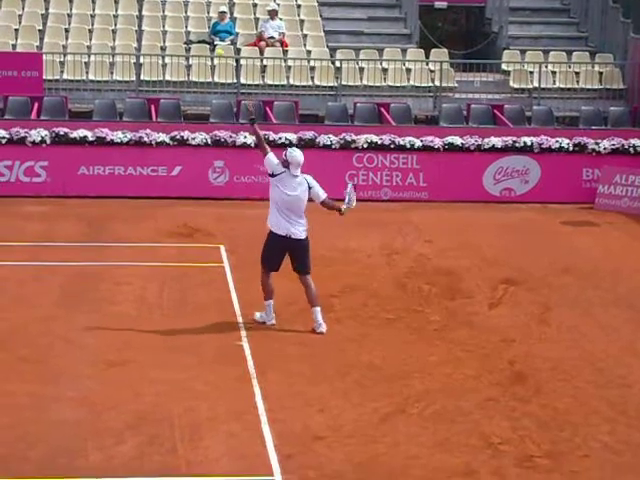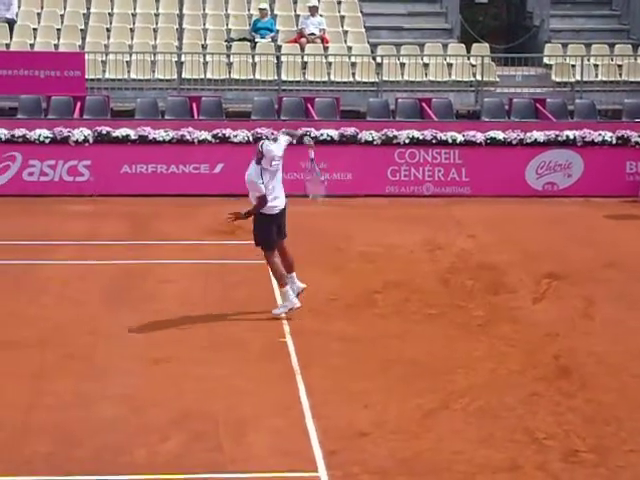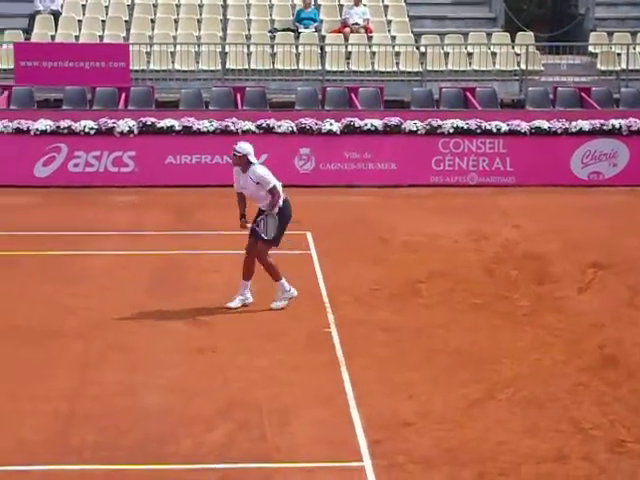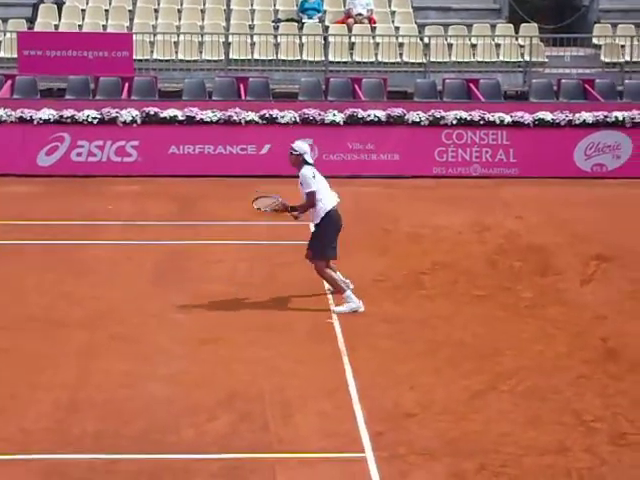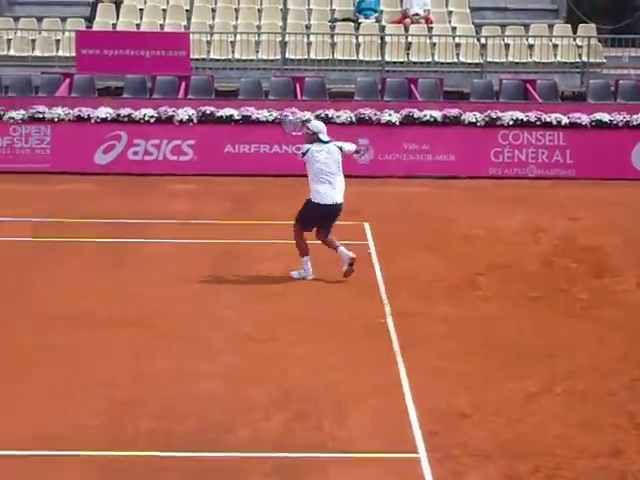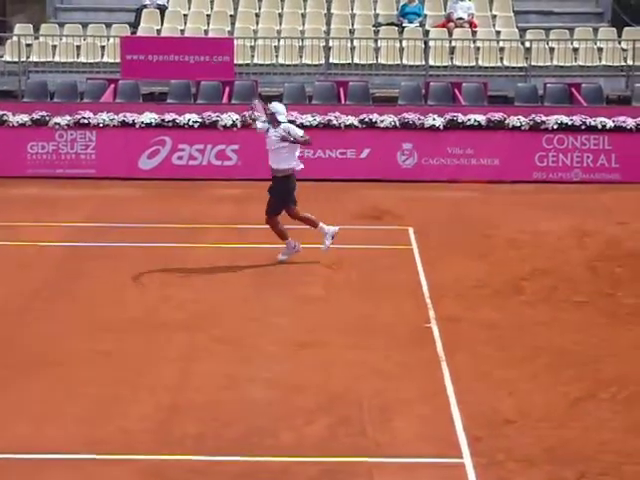
dt=0.7s
person 1, frame 1
left shoulder: (277, 172)
right shoulder: (307, 181)
left elbow: (262, 145)
right elbow: (326, 202)
left wrist: (252, 121)
right wrist: (340, 208)
left hip: (277, 235)
right hip: (300, 237)
left knee: (266, 272)
right knee: (305, 278)
left ankle: (269, 315)
right ankle: (319, 322)
person 1, frame 2
left shoulder: (254, 176)
right shoulder: (275, 153)
left elbow: (262, 203)
right elbow: (286, 134)
left wrist: (245, 215)
right wrist: (300, 138)
left hip: (266, 214)
right hip: (280, 208)
left knee: (271, 255)
right knee: (281, 246)
left ankle: (288, 299)
right ankle: (294, 284)
person 1, frame 3
left shoulder: (260, 172)
right shoulder: (237, 171)
left elbow: (276, 195)
right elbow: (241, 196)
left wrist: (265, 214)
right wrist: (242, 217)
left hip: (280, 210)
right hip: (264, 211)
left knee: (260, 252)
right knee: (250, 250)
left ankle: (286, 291)
right ankle: (244, 294)
person 1, frame 4
left shoulder: (306, 173)
right shoulder: (307, 171)
left elbow: (311, 203)
left wrist: (290, 209)
right wrist: (297, 211)
left hip: (329, 219)
right hip: (325, 218)
left knee: (321, 267)
right knee: (312, 255)
left ankle: (352, 301)
right ankle: (343, 283)
person 1, frame 5
left shoulder: (306, 150)
right shoulder: (336, 146)
right elbow: (357, 149)
left hip: (318, 201)
right hip: (336, 202)
left knee: (298, 230)
right knee: (322, 235)
left ankle: (305, 269)
right ankle: (346, 254)
person 1, frame 6
left shoulder: (287, 128)
right shoulder: (268, 127)
left elbow: (308, 140)
right elbow: (255, 124)
left wrist: (292, 139)
left hip: (284, 179)
right hip: (278, 178)
left knee: (271, 219)
right knee: (293, 213)
left ankle: (291, 246)
right ankle: (327, 230)
